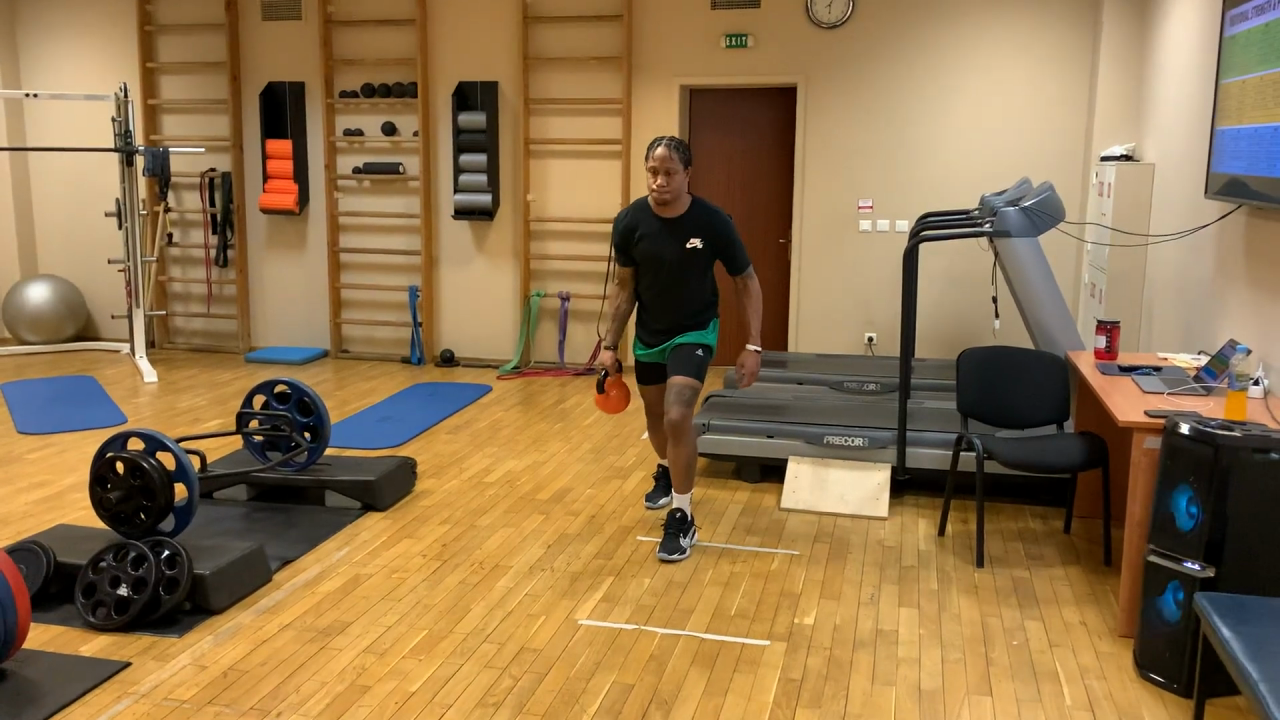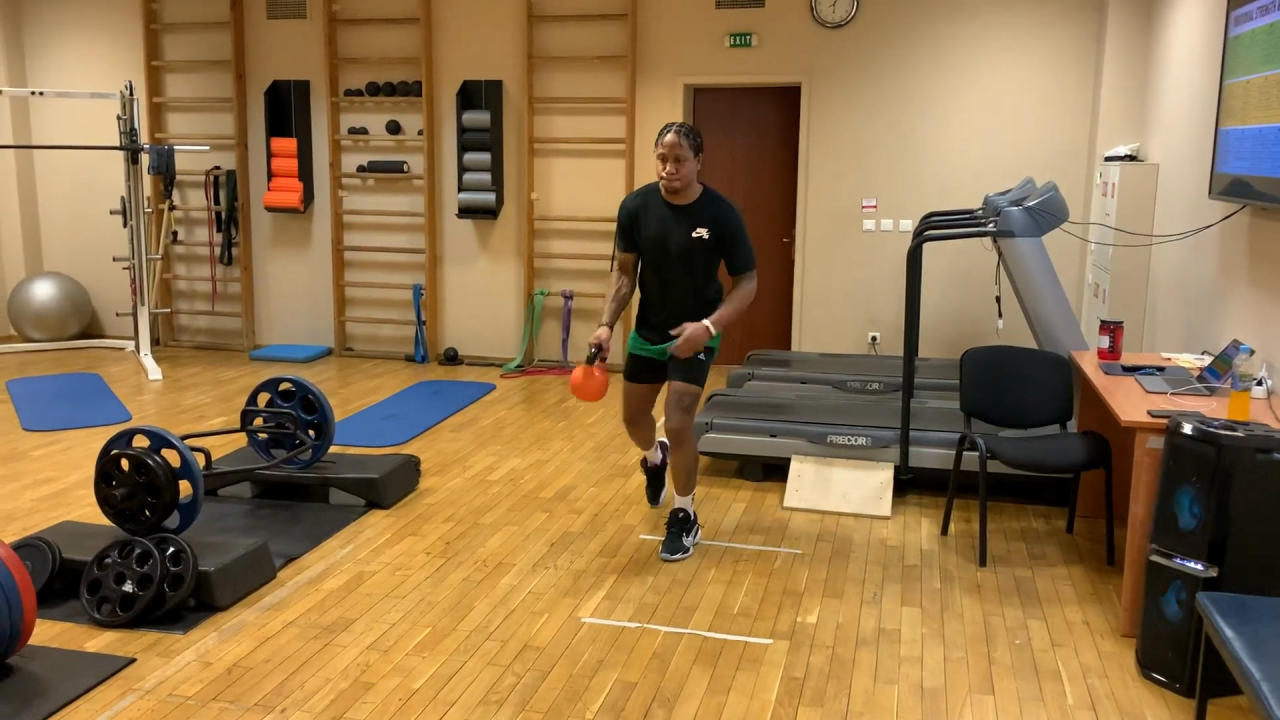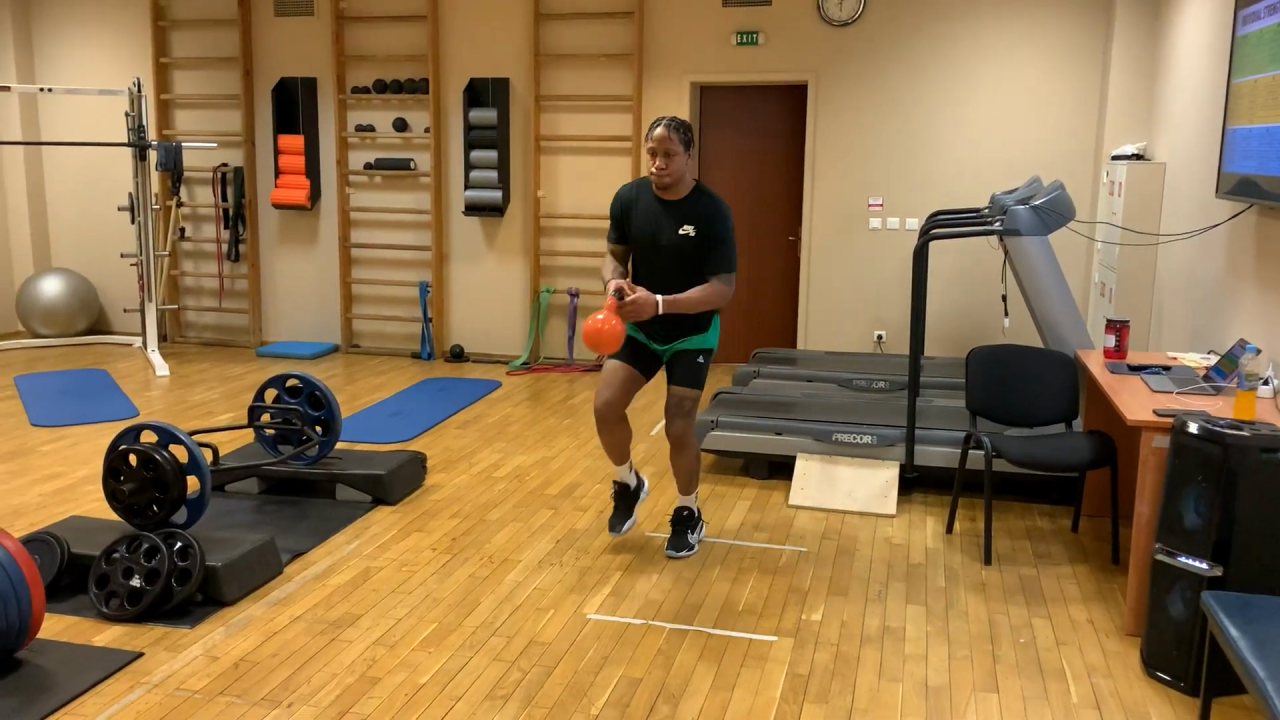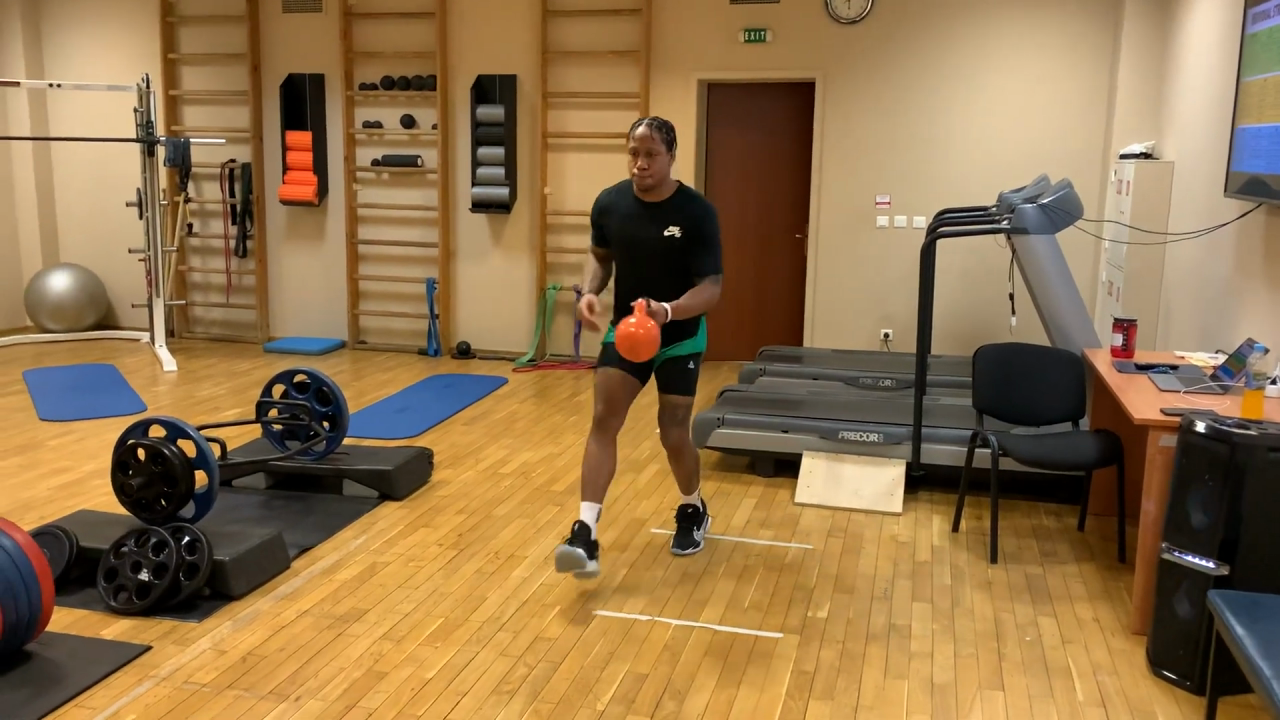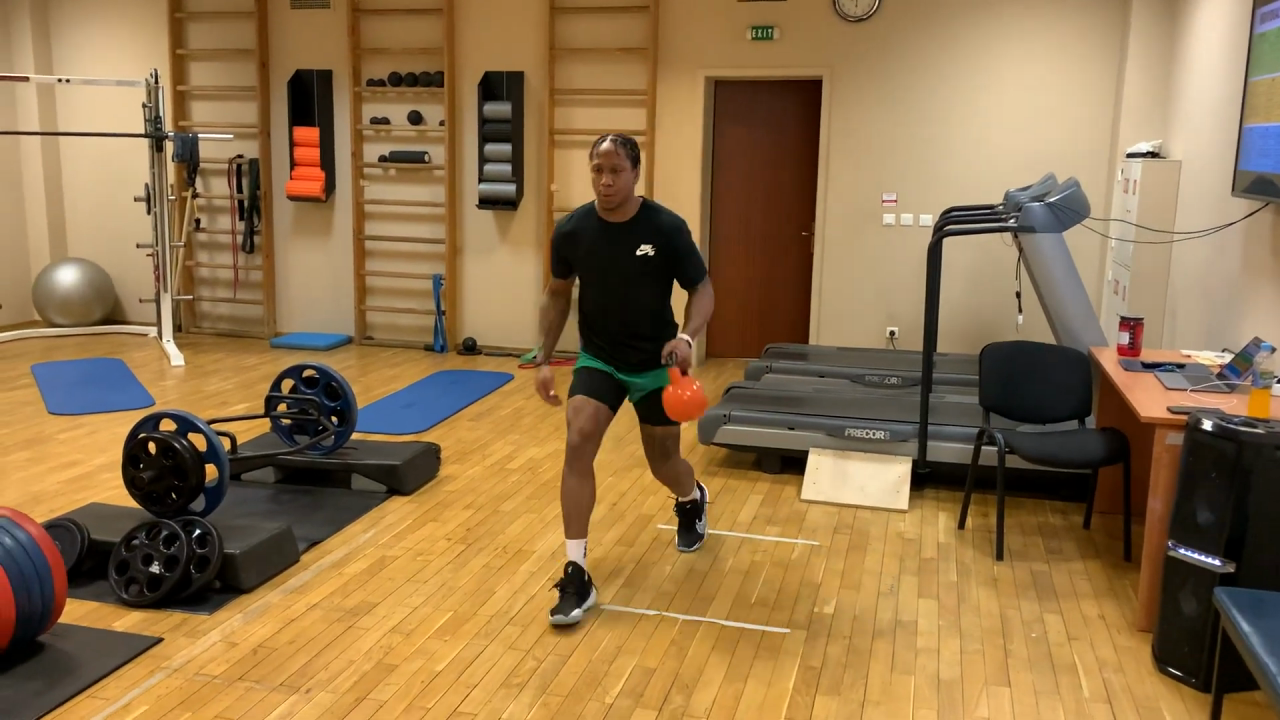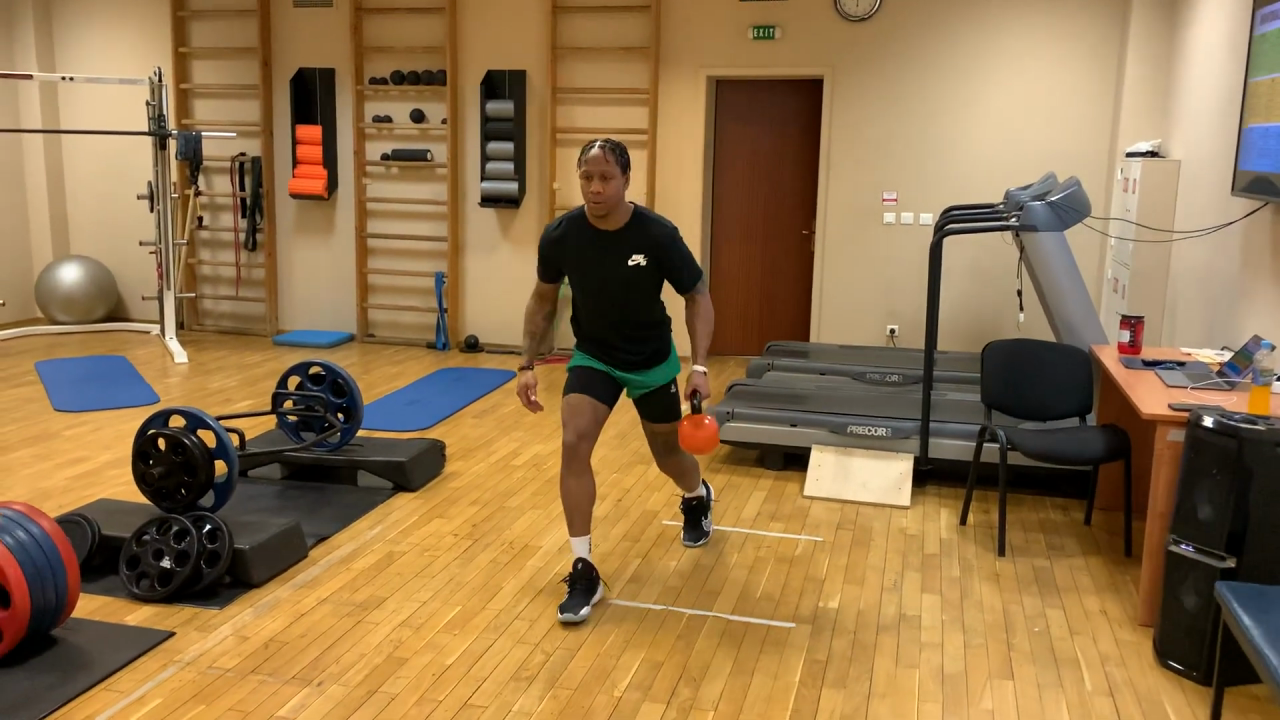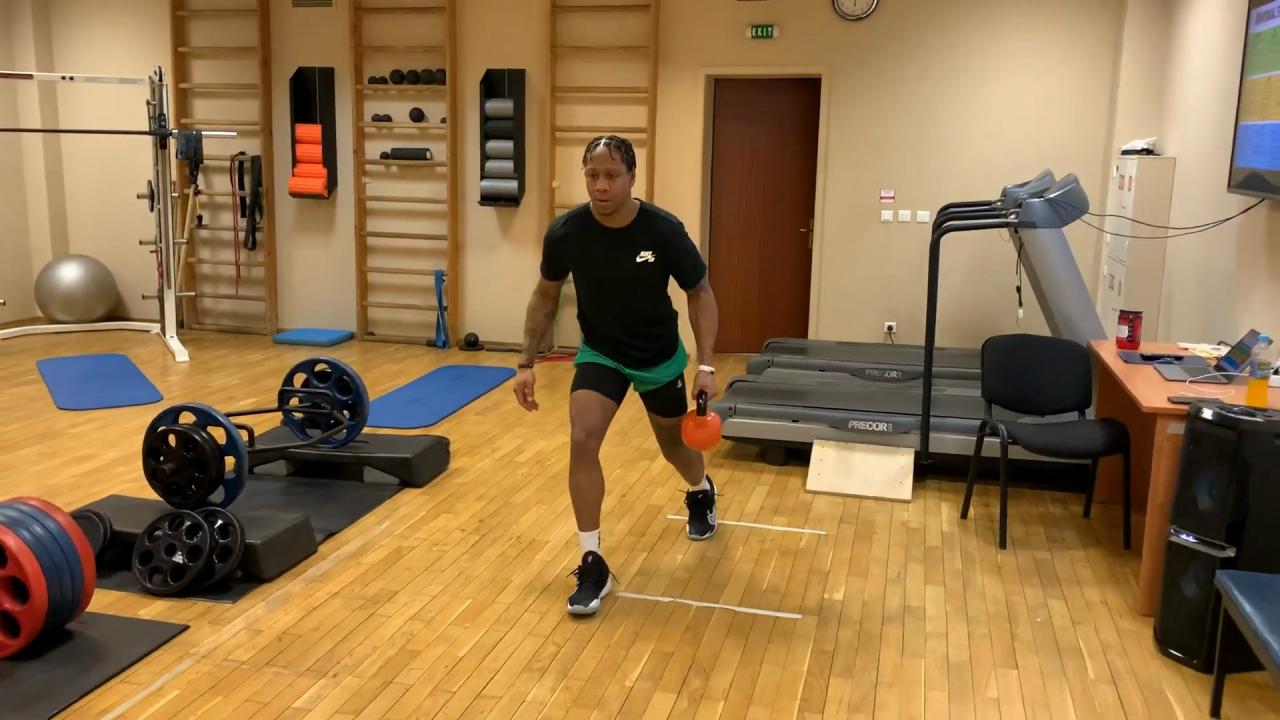
dt=0.2s
person 1, frame 1
left shoulder: (713, 223)
right shoulder: (629, 222)
left elbow: (746, 282)
right elbow: (624, 285)
left wrist: (752, 345)
right wrist: (610, 344)
left hip: (694, 332)
right hip: (648, 334)
left knee: (678, 418)
right knee: (655, 417)
left ankle: (682, 518)
right ankle: (666, 471)
person 1, frame 2
left shoulder: (721, 215)
right shoulder: (636, 206)
left elbow: (745, 282)
right elbow: (625, 271)
left wrist: (709, 326)
right wrist: (606, 323)
left hip: (694, 333)
right hip: (647, 331)
left knee: (678, 423)
right knee: (633, 418)
left ankle: (684, 517)
right ankle: (655, 458)
person 1, frame 3
left shoulder: (711, 212)
right shoulder: (628, 199)
left elbow: (722, 289)
right elbow: (616, 254)
left wrist: (660, 304)
right wrist: (613, 283)
left hip: (691, 332)
right hip: (642, 327)
left knee: (678, 429)
right knee: (605, 406)
left ankle: (688, 515)
right ankle: (627, 484)
person 1, frame 4
left shoulder: (697, 212)
right shoulder: (609, 203)
left elbow: (711, 288)
left wrist: (666, 311)
right wrist: (589, 291)
left hip: (679, 336)
left knee: (674, 435)
right knee: (603, 423)
left ankle: (693, 510)
right ankle: (585, 534)
person 1, frame 5
left shoulder: (666, 228)
right shoulder: (571, 230)
left elbow: (702, 290)
right elbow: (559, 291)
left wrist: (686, 337)
right wrist: (545, 359)
left hip: (655, 362)
right hip: (597, 358)
left knee: (663, 464)
right knee: (577, 447)
left ankle: (693, 499)
right ankle: (576, 573)
person 1, frame 6
left shoulder: (658, 235)
right shoulder: (559, 235)
left elbow: (697, 295)
right elbow: (543, 298)
left wrist: (698, 366)
right wrist: (527, 365)
left hip: (652, 360)
right hip: (593, 357)
left knee: (668, 455)
right knee: (573, 445)
left ankle: (698, 496)
right ankle: (583, 570)
person 1, frame 7
left shoulder: (664, 231)
right shoulder: (565, 232)
left elbow: (700, 292)
right elbow: (546, 295)
left wrist: (705, 365)
right wrist: (527, 363)
left hip: (659, 356)
right hip: (599, 352)
left knee: (675, 445)
right knee: (582, 443)
left ankle: (701, 492)
right ankle: (592, 564)
